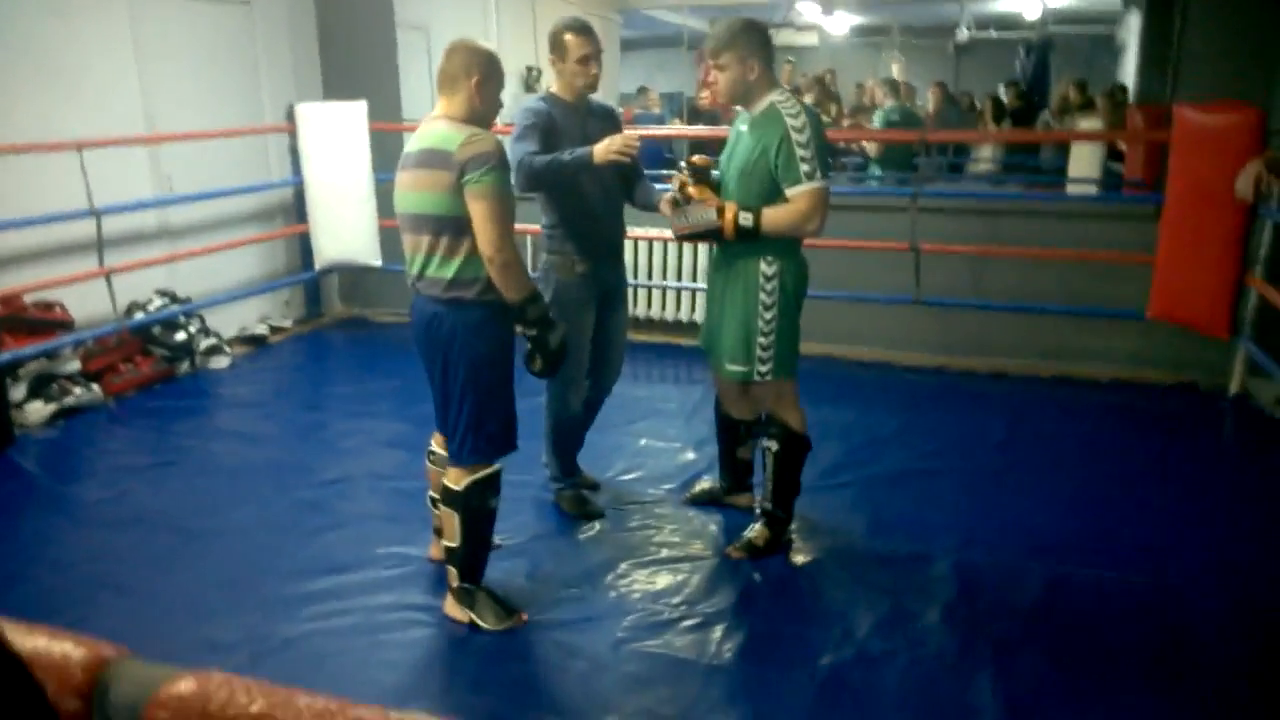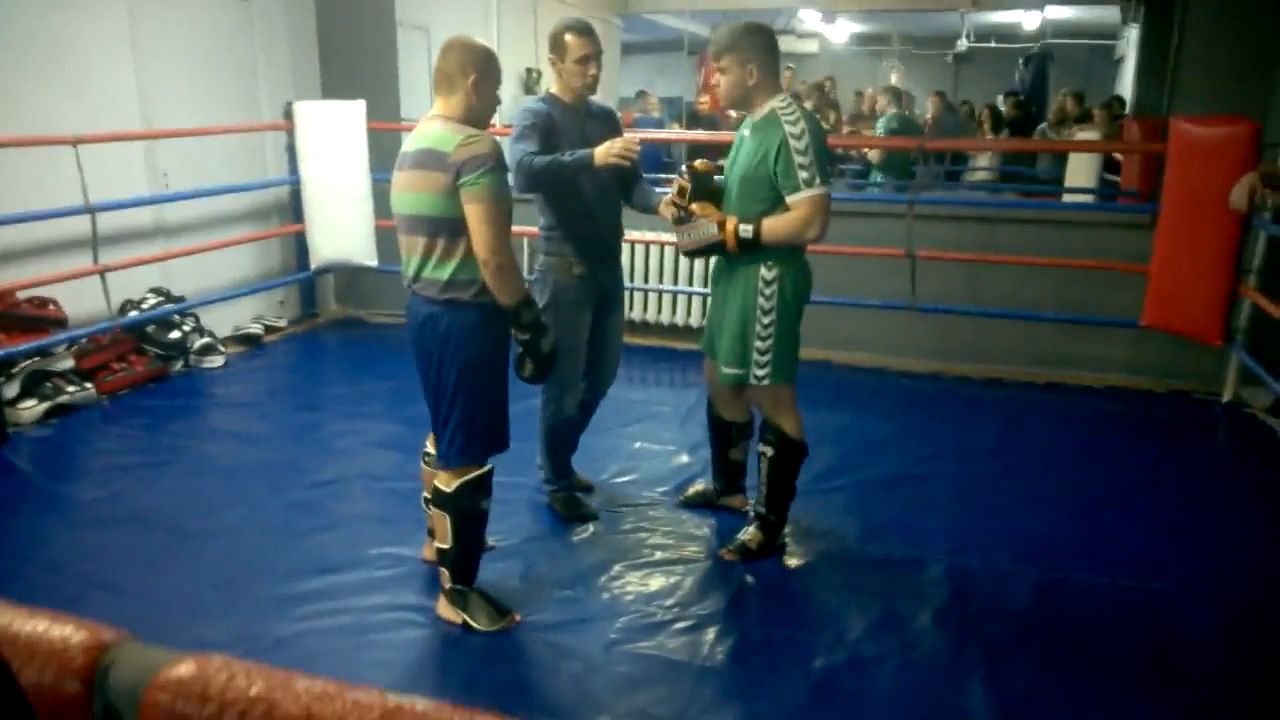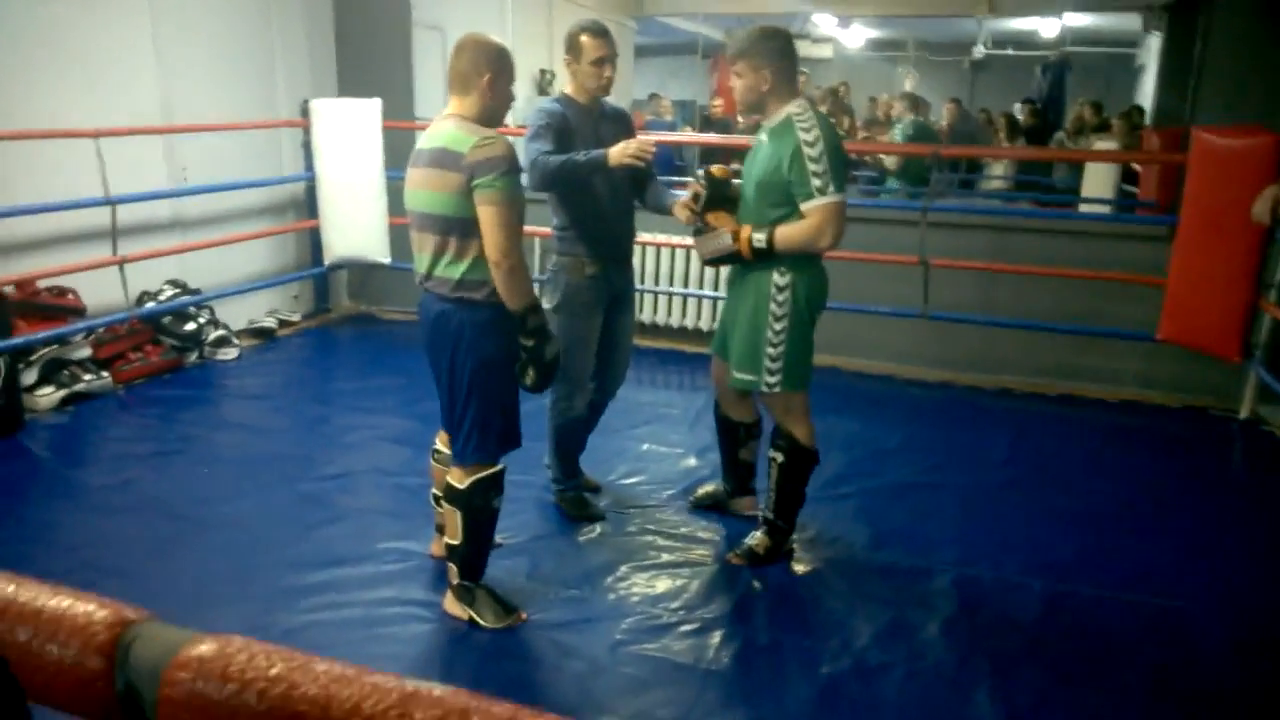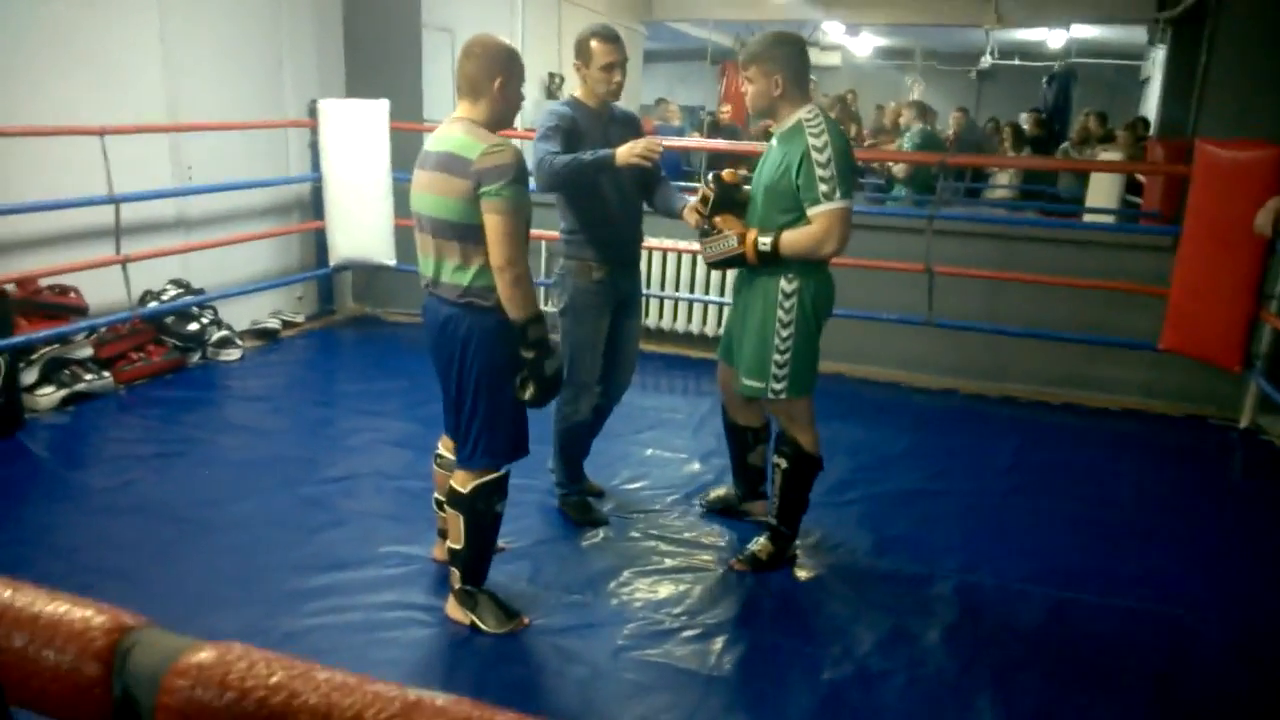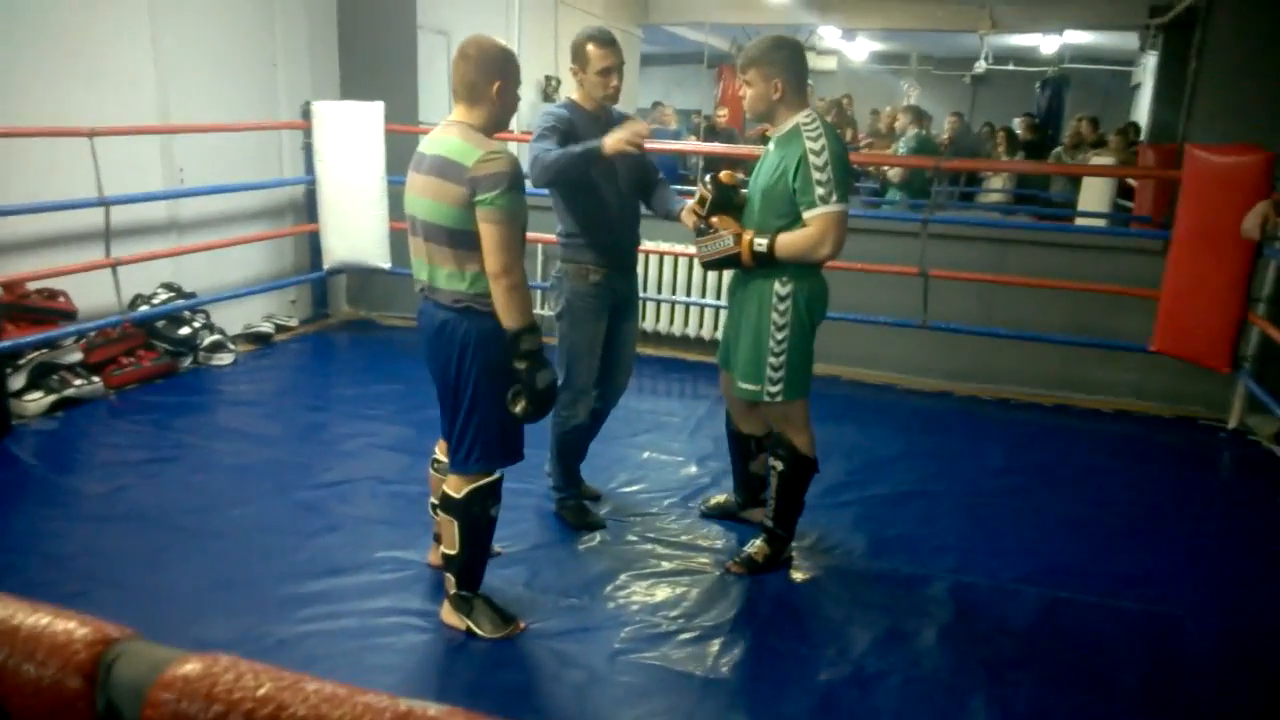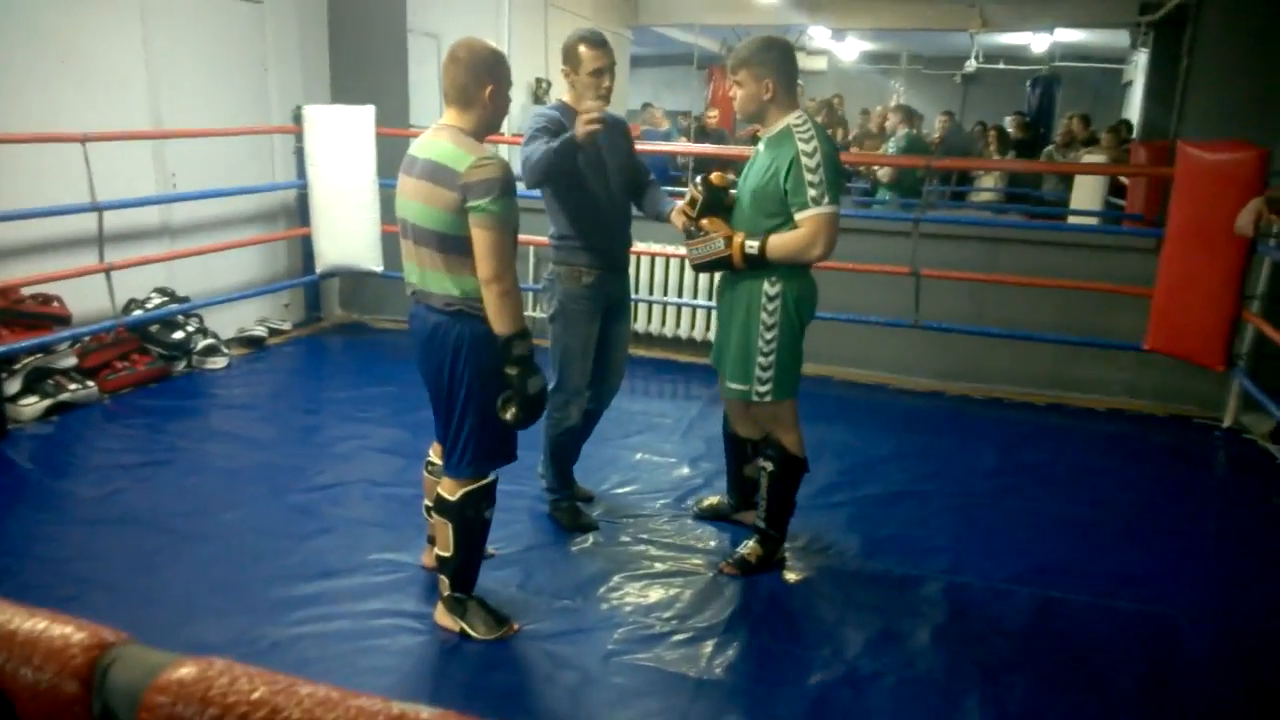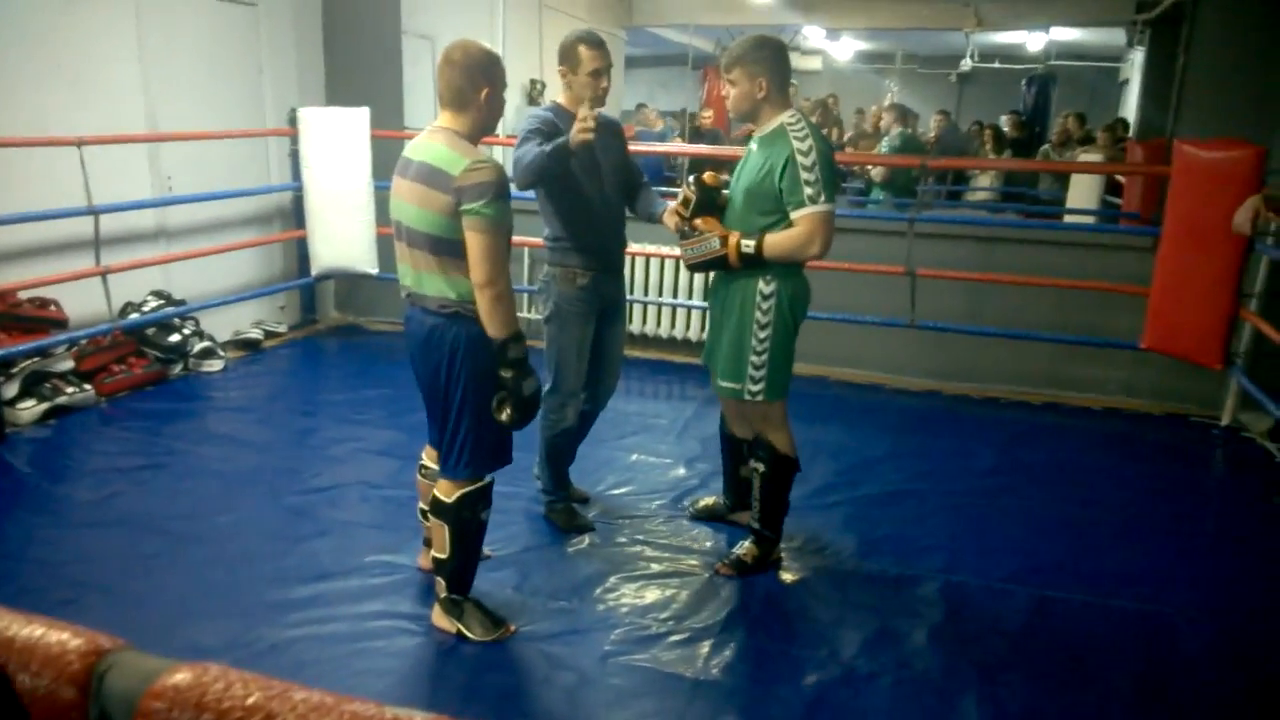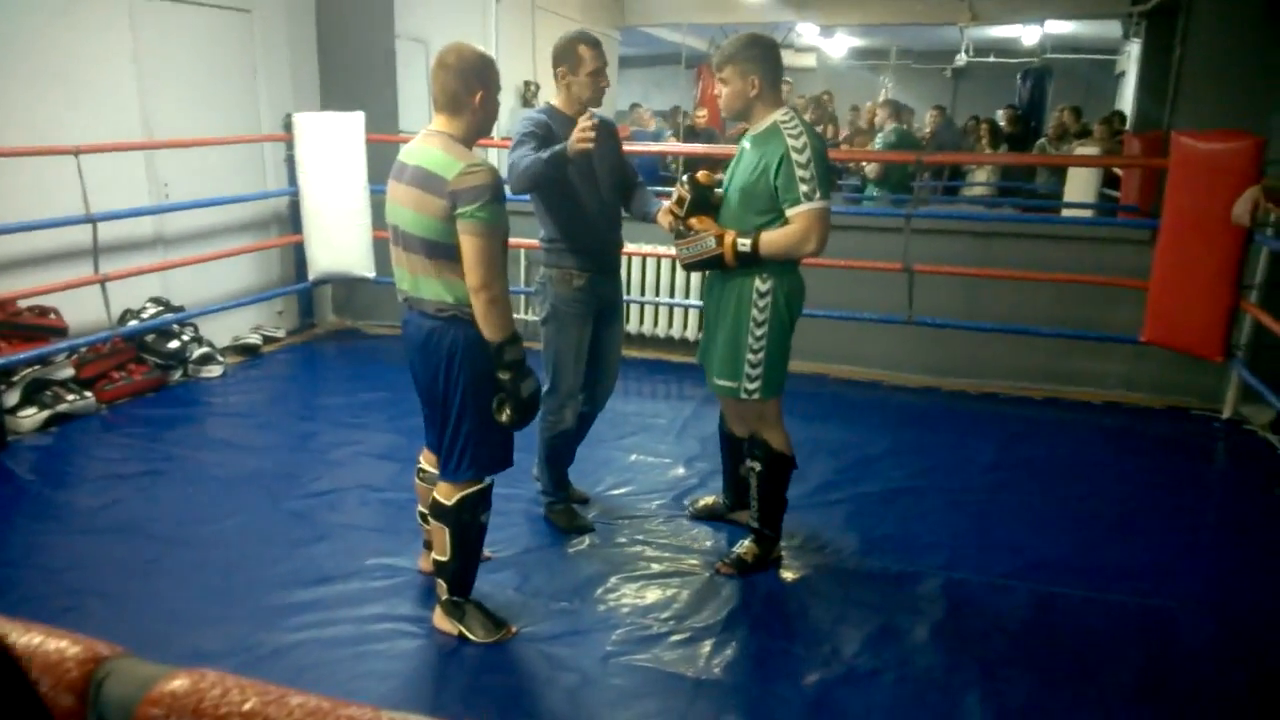
dt=0.1s
person 1, frame 1
left shoulder: (412, 149)
right shoulder: (477, 147)
right elbow: (497, 252)
right wrist: (537, 315)
left hip: (427, 307)
right hip: (469, 316)
left knee: (449, 431)
right knee: (478, 453)
left ankle: (443, 537)
right ankle: (464, 591)
person 1, frame 2
left shoulder: (409, 147)
right shoulder: (475, 148)
right elbow: (492, 255)
right wrist: (529, 320)
left hip: (423, 308)
right hip: (464, 317)
left knee: (444, 433)
right knee: (468, 454)
left ankle: (437, 538)
right ankle: (456, 592)
person 1, frame 3
left shoulder: (425, 144)
right shoulder: (488, 148)
right elbow: (503, 257)
right wrist: (534, 328)
left hip: (435, 305)
right hip: (476, 316)
left knee: (455, 428)
right knee: (480, 452)
left ankle: (446, 534)
right ankle: (464, 588)
person 1, frame 4
left shoulder: (432, 146)
right shoulder: (497, 155)
right elbow: (507, 266)
right wrist: (536, 340)
left hip: (440, 308)
right hip: (481, 320)
left knee: (458, 432)
right knee: (486, 457)
left ankle: (448, 538)
right ankle: (466, 593)
person 1, frame 5
left shoulder: (426, 148)
right shoulder: (493, 163)
right elbow: (504, 274)
right wrist: (529, 353)
left hip: (434, 313)
right hip: (476, 326)
left knee: (453, 437)
right knee: (479, 461)
left ankle: (444, 542)
right ankle: (461, 599)
person 1, frame 6
left shoulder: (417, 151)
right shoulder: (485, 168)
right elbow: (496, 280)
right wrist: (519, 359)
left hip: (426, 316)
right hip: (467, 329)
left knee: (447, 440)
right knee: (472, 463)
left ankle: (438, 544)
right ankle: (456, 600)
person 1, frame 7
left shoulder: (412, 153)
right shoulder: (479, 172)
right elbow: (489, 284)
right wrist: (515, 363)
left hip: (420, 319)
right hip: (462, 332)
left knee: (441, 443)
right knee: (467, 467)
left ankle: (434, 547)
right ankle: (452, 601)
person 1, frame 8
left shoulder: (406, 157)
right shoulder: (473, 175)
right elbow: (485, 288)
right wrist: (512, 365)
left hip: (417, 323)
right hip: (459, 335)
left knee: (438, 447)
right knee: (468, 470)
left ankle: (435, 550)
right ankle: (453, 603)
person 2, frame 1
left shoulder: (791, 122)
right shoulder: (747, 117)
left elbow: (810, 215)
left wrist: (729, 220)
right wrist: (705, 191)
left hip: (767, 274)
right hip: (732, 267)
left knee: (774, 396)
right knee: (730, 381)
left ankle: (776, 522)
right ankle: (734, 482)
person 2, frame 2
left shoulder: (792, 128)
right shoulder: (753, 122)
left elbow: (811, 221)
left wrist: (731, 233)
right wrist: (706, 200)
left hip: (769, 279)
right hip: (735, 272)
left knee: (773, 400)
right knee: (721, 380)
left ankle: (770, 525)
right ankle: (727, 485)
person 2, frame 3
left shoulder: (807, 134)
right shoulder: (774, 128)
left elbow: (825, 231)
left wrist: (745, 240)
right wrist: (723, 202)
left hip: (784, 285)
right hip: (754, 280)
left knee: (786, 405)
right knee: (727, 382)
left ankle: (778, 531)
right ankle: (738, 486)
person 2, frame 4
left shoulder: (817, 139)
right shoulder: (786, 133)
left elbow: (829, 237)
left wrist: (750, 244)
right wrist: (732, 207)
left hip: (791, 292)
right hip: (761, 286)
left knee: (790, 411)
right knee: (733, 386)
left ankle: (781, 537)
right ankle: (749, 491)
person 2, frame 5
left shoulder: (814, 144)
right shoulder: (782, 138)
left elbow: (825, 240)
left wrist: (746, 244)
right wrist: (729, 210)
left hip: (784, 294)
right hip: (754, 288)
left knee: (785, 415)
right knee: (737, 395)
left ankle: (778, 539)
right ankle: (748, 497)
person 2, frame 6
left shoulder: (806, 145)
right shoulder: (771, 140)
left elbow: (817, 241)
left wrist: (737, 246)
right wrist: (719, 210)
left hip: (773, 295)
right hip: (744, 289)
left knee: (774, 415)
right knee: (738, 403)
left ankle: (771, 540)
right ankle: (742, 499)
person 2, frame 7
left shoulder: (799, 144)
right shoulder: (762, 139)
left elbow: (813, 239)
left wrist: (733, 245)
right wrist: (711, 209)
left hip: (765, 294)
right hip: (736, 287)
left knee: (765, 415)
right knee: (734, 403)
left ankle: (767, 540)
right ankle: (737, 500)
person 2, frame 8
left shoulder: (793, 142)
right shoulder: (754, 138)
left elbow: (809, 236)
left wrist: (728, 245)
right wrist: (705, 208)
left hip: (760, 292)
right hip: (731, 287)
left knee: (760, 413)
right knee: (733, 403)
left ankle: (767, 539)
right ankle: (736, 499)
person 3, frame 1
left shoulder: (606, 115)
right shoulder: (537, 115)
left elbow: (630, 180)
right elbow: (525, 172)
left wrist: (660, 200)
right wrist: (591, 156)
left hip: (611, 262)
right hip: (568, 267)
left knee: (606, 371)
right knee: (570, 378)
left ankle: (565, 458)
right ankle: (564, 480)
person 3, frame 2
left shoulder: (605, 117)
right shoulder: (536, 116)
left elbow: (629, 182)
right elbow: (524, 173)
left wrist: (659, 203)
right wrist: (591, 158)
left hip: (608, 265)
right hip: (565, 269)
left knee: (601, 374)
right knee: (564, 380)
left ankle: (558, 459)
right ankle: (557, 483)
person 3, frame 3
left shoulder: (619, 118)
right shoulder: (551, 116)
left elbow: (642, 182)
right elbow: (539, 172)
left wrist: (673, 203)
right wrist: (605, 157)
left hip: (619, 266)
right hip: (577, 269)
left knee: (611, 375)
right knee: (574, 381)
left ankle: (566, 460)
right ankle: (565, 483)
person 3, frame 4
left shoulder: (628, 121)
right shoulder: (560, 119)
left elbow: (652, 183)
right elbow: (546, 173)
left wrist: (682, 206)
right wrist: (612, 157)
left hip: (626, 270)
right hip: (584, 273)
left knee: (616, 380)
right knee: (580, 385)
left ankle: (570, 464)
right ankle: (568, 487)
person 3, frame 5
left shoulder: (624, 123)
right shoulder: (558, 120)
left elbow: (650, 185)
right elbow: (541, 171)
left wrist: (679, 209)
right wrist: (599, 147)
left hip: (623, 273)
right hip: (582, 276)
left knee: (613, 383)
right knee: (577, 388)
left ankle: (565, 467)
right ankle: (565, 492)
person 3, frame 6
left shoulder: (616, 126)
right shoulder: (549, 122)
left elbow: (641, 186)
right elbow: (533, 170)
left wrist: (670, 210)
right wrist: (576, 137)
left hip: (615, 275)
right hip: (574, 278)
left knee: (606, 385)
right knee: (570, 390)
left ankle: (558, 468)
right ankle: (559, 493)
person 3, frame 7
left shoulder: (611, 128)
right shoulder: (543, 123)
left elbow: (634, 188)
right elbow: (523, 172)
left wrist: (663, 210)
right wrist: (571, 142)
left hip: (610, 276)
right hip: (569, 279)
left knee: (601, 386)
right knee: (565, 391)
left ankle: (553, 468)
right ankle: (555, 494)
person 3, frame 8
left shoulder: (606, 129)
right shoulder: (538, 126)
left elbow: (629, 187)
right elbow: (518, 177)
left wrist: (657, 210)
right wrist: (567, 150)
left hip: (607, 277)
right hip: (566, 281)
left knee: (600, 387)
right knee: (563, 392)
left ankle: (551, 469)
right ankle: (554, 495)
